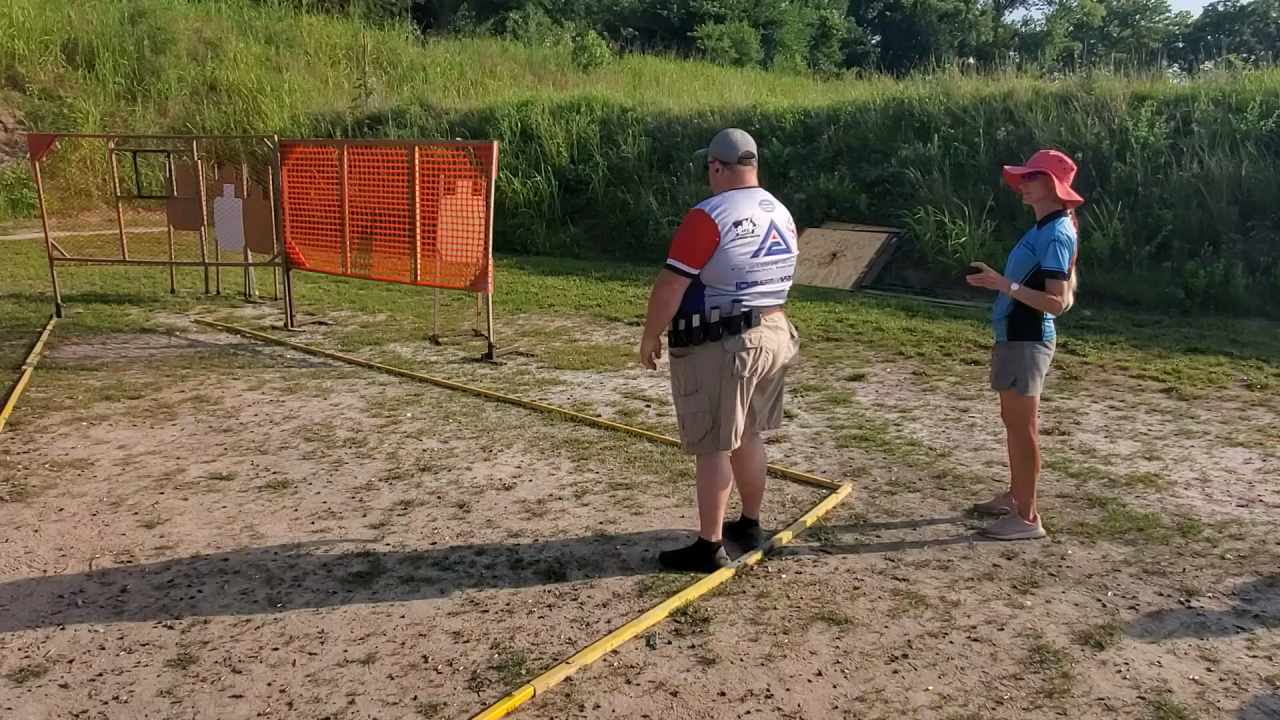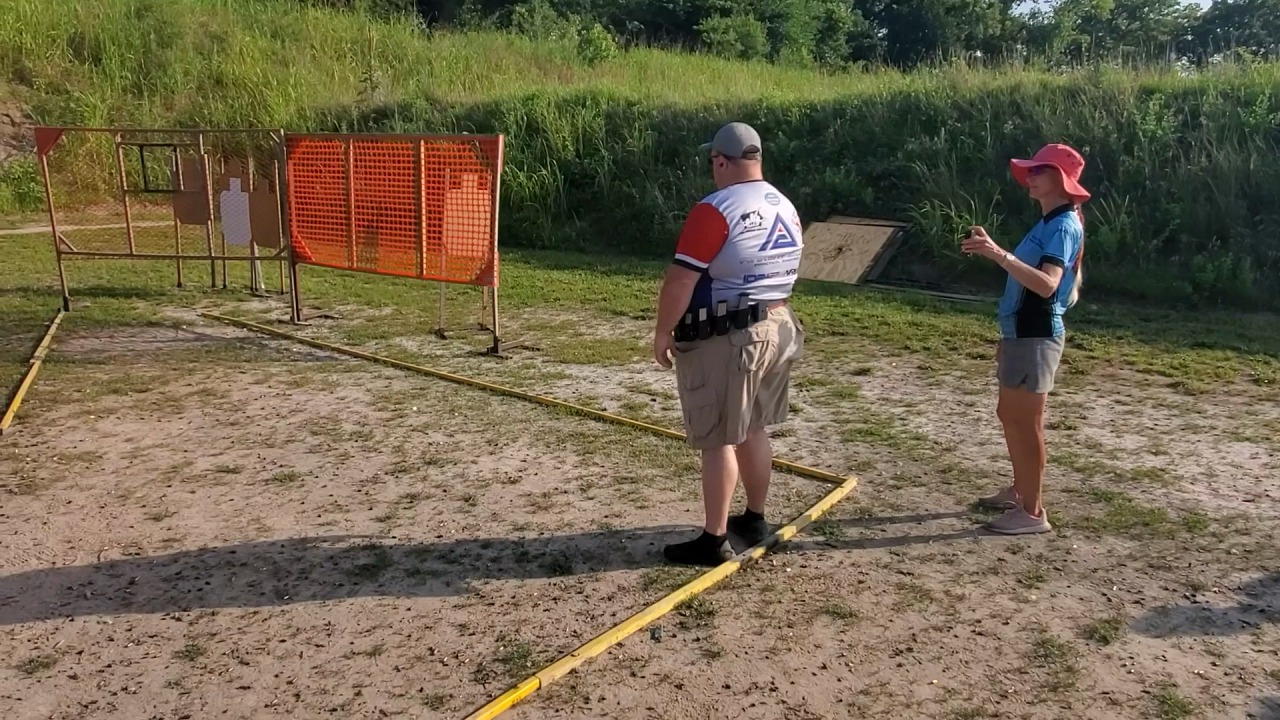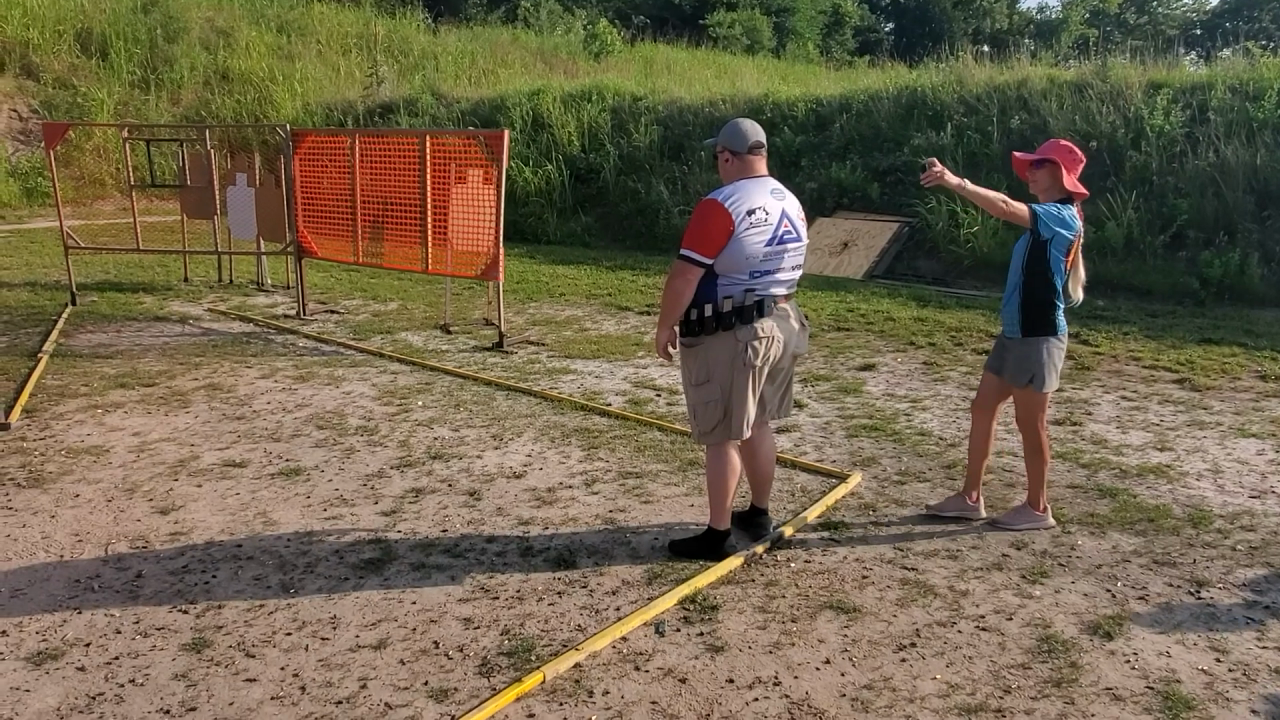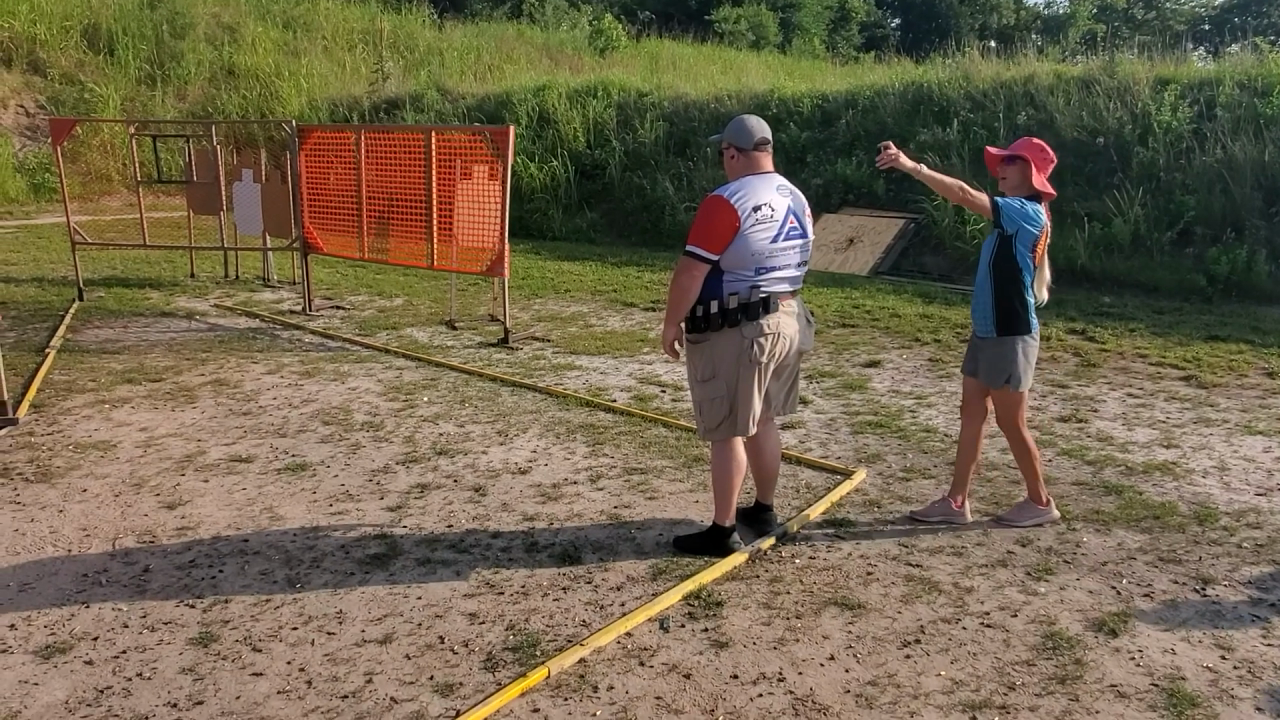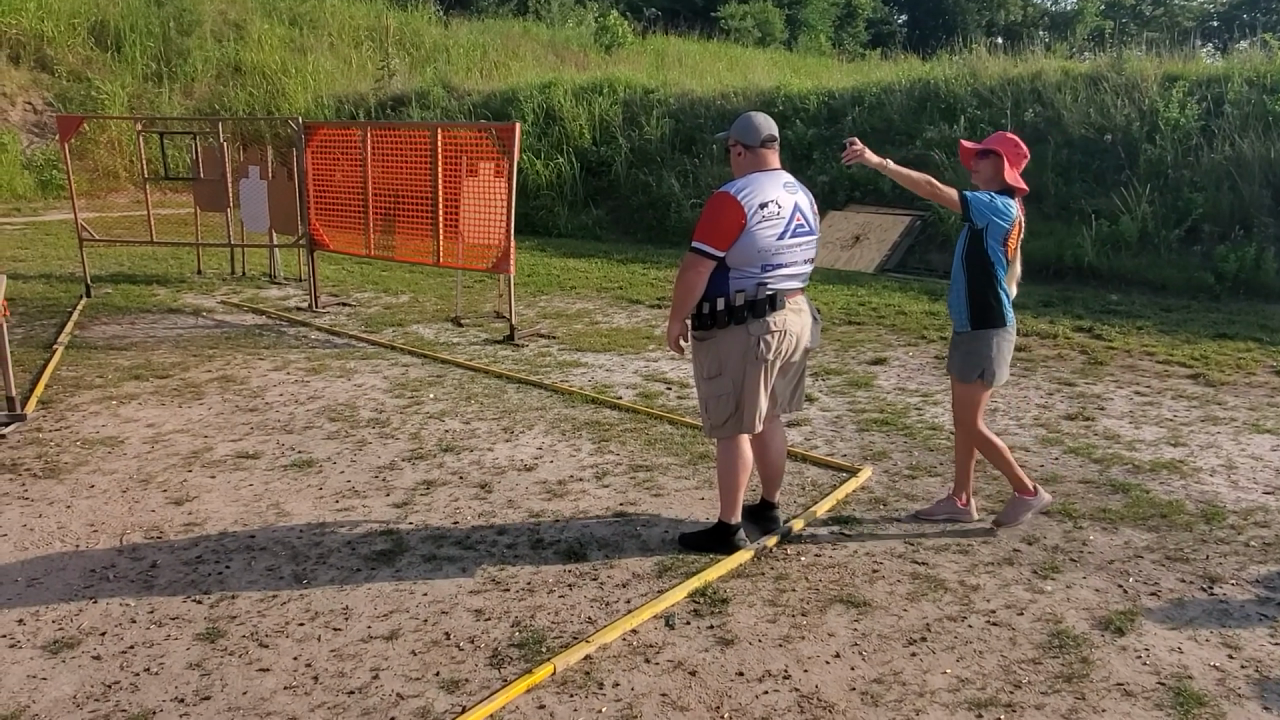
dt=0.4s
person 1, frame 1
left shoulder: (709, 216)
right shoulder: (783, 215)
left elbow: (670, 285)
left wrist: (650, 336)
left hip: (719, 344)
right hip: (774, 335)
left knee: (713, 447)
right knee: (748, 435)
left ankle: (709, 546)
right ankle: (750, 525)
person 1, frame 2
left shoulder: (715, 209)
right shoulder: (785, 209)
left elbow: (681, 280)
left wrist: (663, 333)
left hip: (724, 339)
right hip: (776, 331)
left knee: (717, 440)
right knee: (751, 429)
left ankle: (713, 540)
right ankle: (754, 519)
person 1, frame 3
left shoulder: (721, 205)
right shoulder: (791, 204)
left elbow: (685, 275)
left wrist: (665, 326)
left hip: (729, 334)
right hip: (780, 325)
left knee: (722, 435)
right knee: (757, 424)
left ankle: (718, 534)
right ankle: (759, 514)
person 1, frame 4
left shoulder: (726, 201)
right shoulder: (797, 200)
left elbow: (691, 271)
left wrist: (672, 323)
left hip: (735, 331)
right hip: (787, 321)
left knee: (727, 431)
right knee: (762, 421)
left ankle: (723, 531)
right ankle: (763, 510)
person 1, frame 5
left shoulder: (733, 198)
right shoulder: (803, 197)
left elbow: (696, 267)
left wrist: (677, 319)
left hip: (741, 327)
right hip: (795, 316)
left knee: (733, 428)
right knee: (768, 419)
left ankle: (728, 527)
right ankle: (769, 508)
person 2, frame 1
left shoulder: (1057, 233)
right shoulder: (1041, 228)
left elbow: (1056, 301)
left wrist: (1003, 285)
right wrist: (996, 279)
left hip: (1028, 342)
right hip: (1014, 338)
left knee: (1023, 429)
right knee: (1013, 423)
left ankle: (1027, 517)
right ankle: (1014, 496)
person 2, frame 2
left shoulder: (1066, 227)
right shoulder: (1046, 223)
left elbow: (1046, 284)
left wrist: (998, 254)
left hip: (1037, 338)
right hip: (1019, 334)
left knee: (1026, 425)
right knee: (1009, 416)
left ankle: (1032, 511)
right ankle: (1021, 489)
person 2, frame 3
left shoulder: (1062, 217)
right shoulder: (1045, 220)
left elbow: (1006, 208)
left wrist: (954, 182)
left hip: (1039, 338)
right hip: (1015, 333)
left knee: (1030, 424)
right knee: (982, 410)
left ankle: (1037, 508)
right ankle: (970, 496)
person 2, frame 4
left shoulder: (1028, 213)
right shoulder: (1014, 216)
left elbow: (964, 195)
left wrist: (911, 165)
left hip: (1010, 337)
right hip: (987, 333)
left knee: (1010, 423)
right knee: (972, 415)
left ankle: (1040, 502)
right ankle: (956, 501)
person 2, frame 5
left shoulder: (999, 206)
right shoulder: (993, 208)
left elbow: (934, 190)
left wrist: (878, 162)
left hip: (987, 330)
right hip: (970, 327)
left knee: (971, 424)
right knee: (962, 418)
left ankle: (1027, 492)
right ankle: (962, 499)
